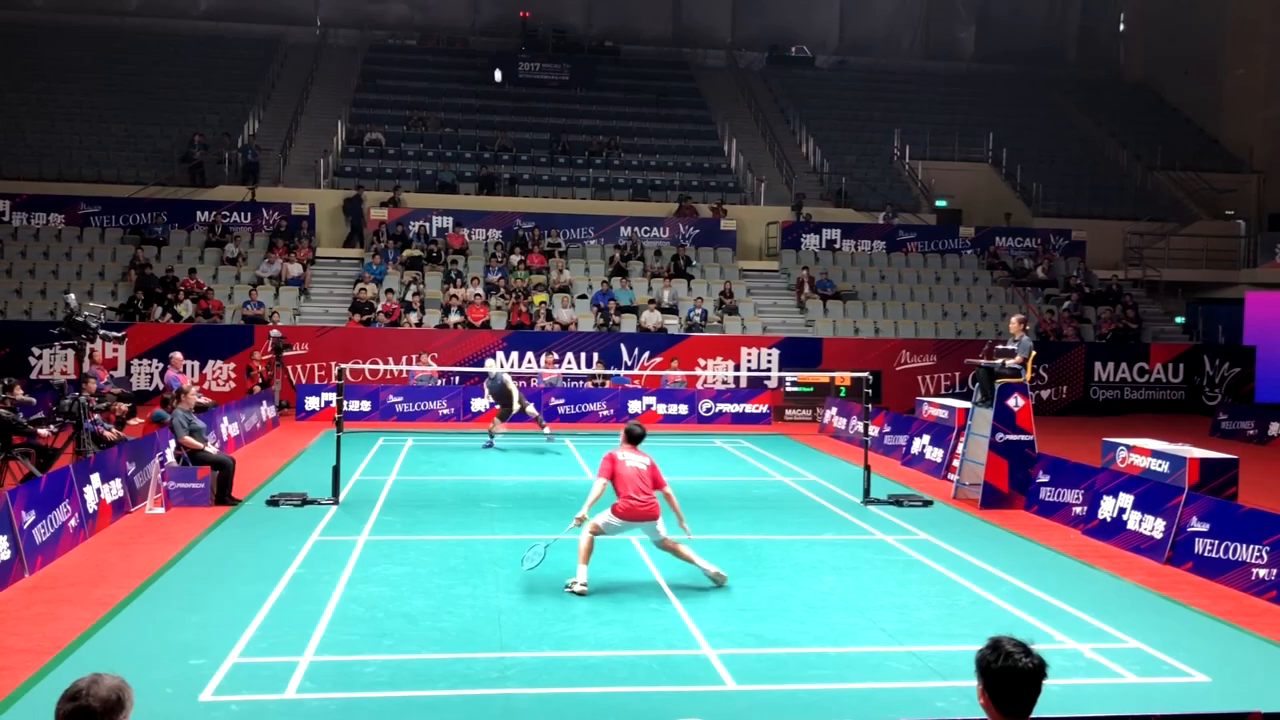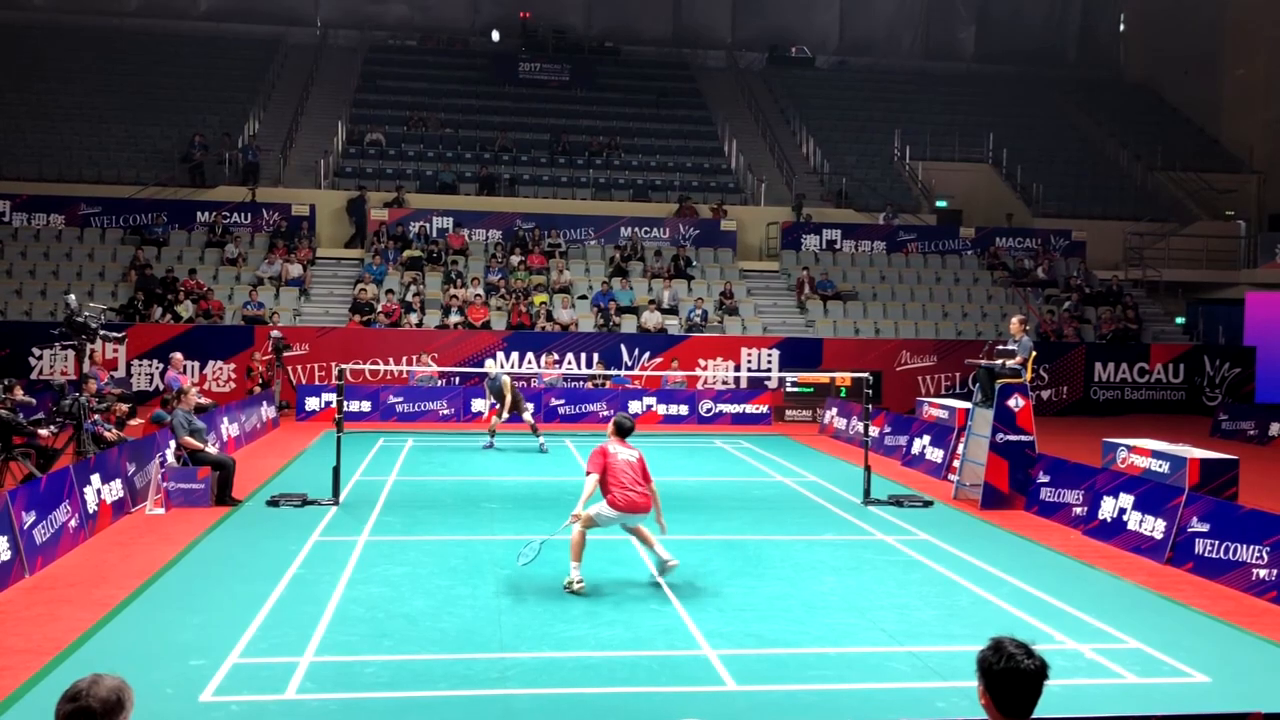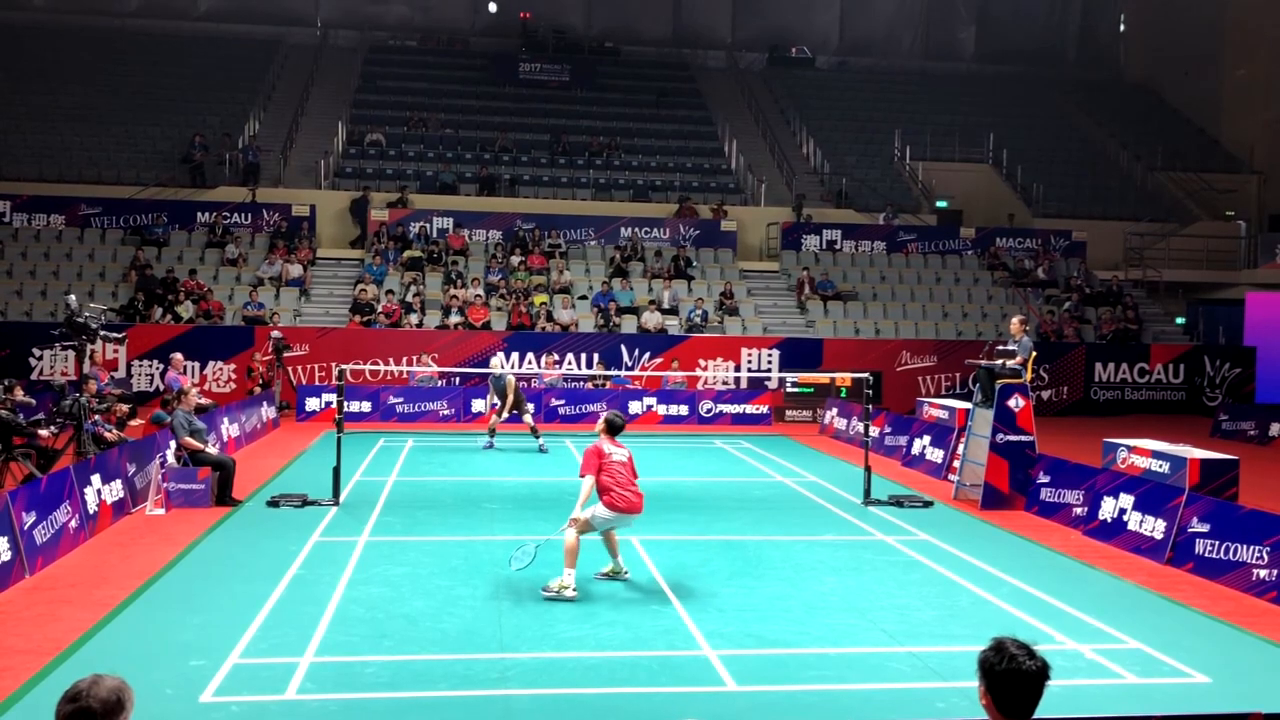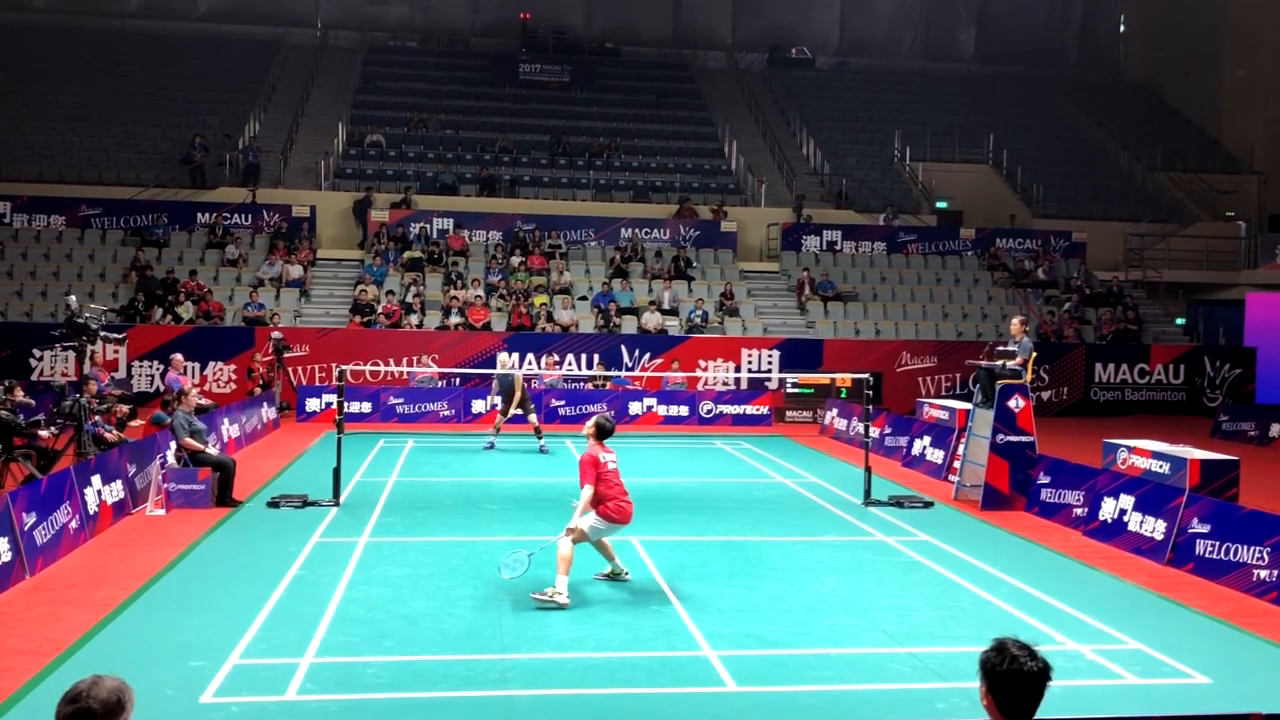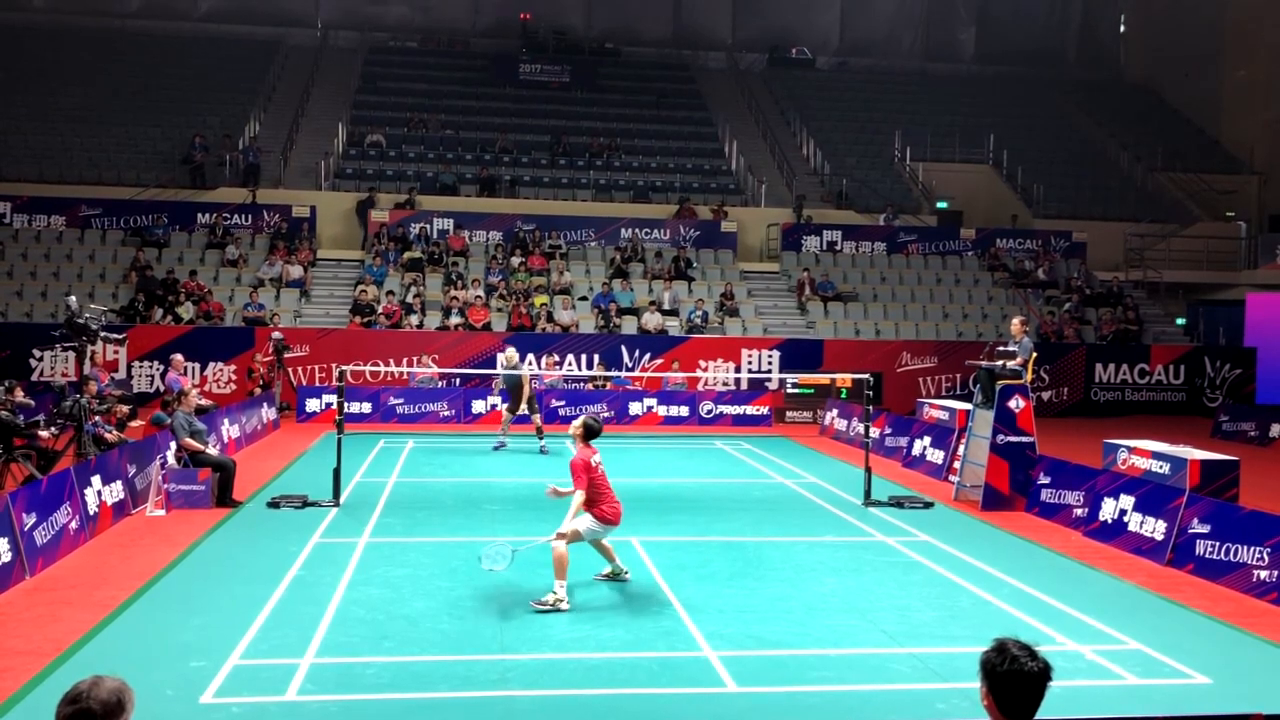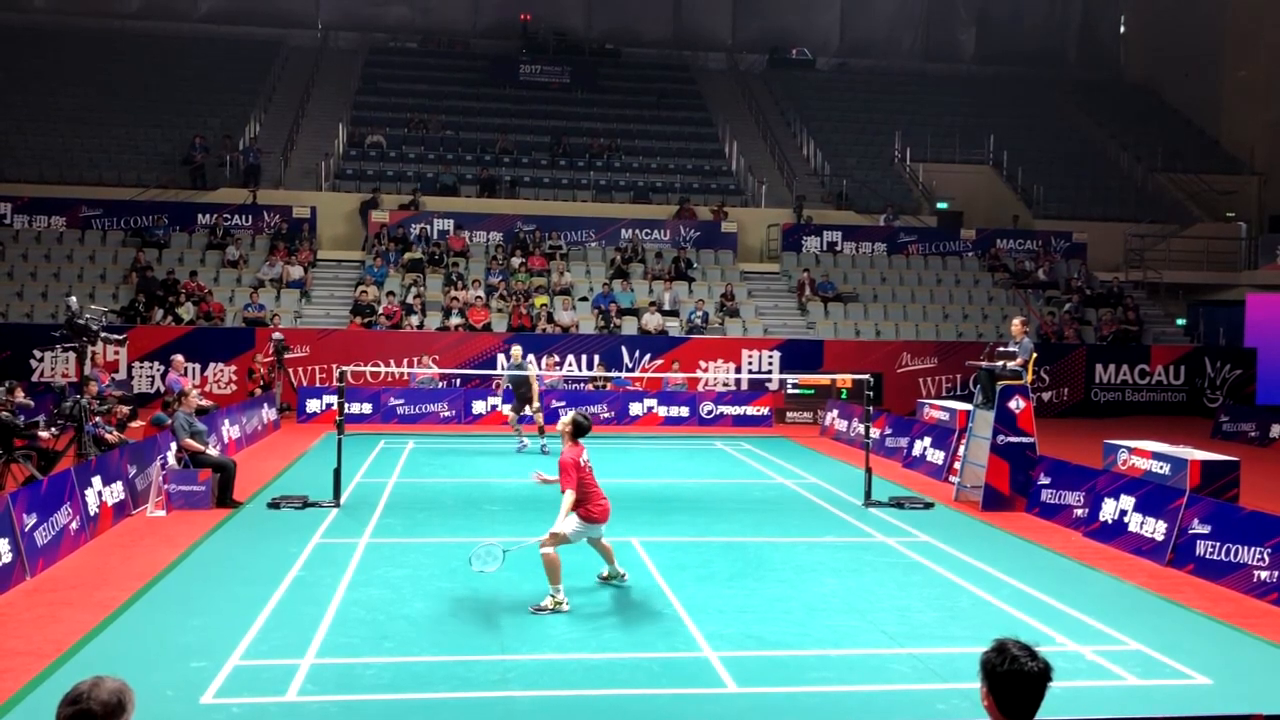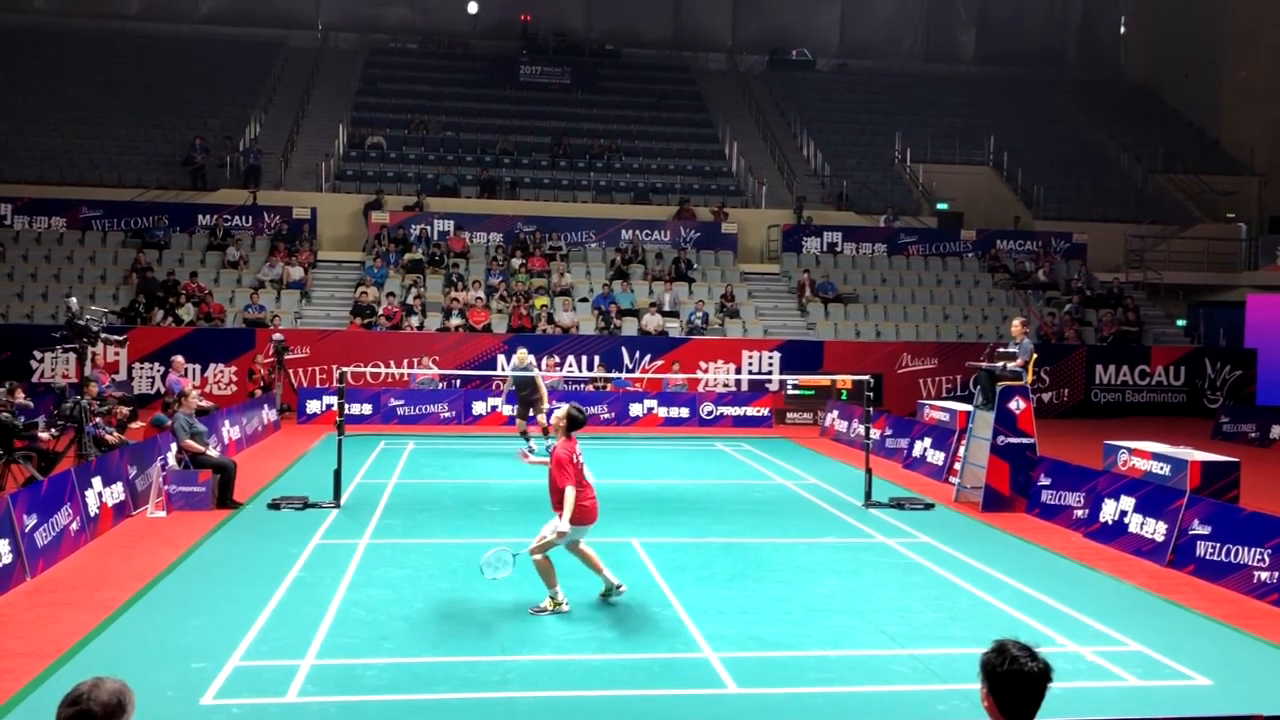
dt=0.4s
person 1, frame 1
left shoulder: (612, 456)
right shoulder: (648, 459)
left elbow: (601, 483)
right elbow: (667, 492)
left wrist: (585, 508)
right wrist: (681, 520)
left hip: (625, 511)
right hip: (651, 512)
left knee: (588, 530)
right knee: (664, 543)
left ankle: (580, 581)
right ankle: (708, 568)
person 1, frame 2
left shoulder: (602, 450)
right shoulder: (635, 452)
left elbow: (593, 479)
right elbow: (651, 486)
left wrist: (579, 506)
right wrist: (659, 515)
left hip: (619, 504)
right hip: (643, 506)
left knee: (579, 525)
right knee: (629, 524)
left ankle: (576, 578)
right ankle: (664, 557)
person 1, frame 3
left shoulder: (595, 449)
right shoulder: (625, 450)
left elbow: (589, 481)
left wrist: (577, 509)
left hip: (616, 504)
right hip: (636, 505)
left knee: (573, 530)
right knee: (604, 526)
left ankle: (567, 584)
right ankle: (618, 569)
person 1, frame 4
left shoulder: (589, 456)
right shoulder: (609, 453)
left elbow: (589, 490)
left wrist: (575, 519)
right wrist: (587, 507)
left hip: (610, 513)
right hip: (625, 510)
left knee: (566, 539)
right knee: (592, 533)
left ankle: (560, 591)
right ankle: (618, 570)
person 1, frame 5
left shoulder: (579, 459)
right shoulder: (592, 452)
left elbow: (581, 494)
left wrist: (566, 524)
right wrist: (565, 492)
left hip: (602, 514)
right hip: (612, 510)
left knee: (559, 540)
right knee: (592, 536)
left ankle: (559, 596)
right ankle: (618, 570)
person 1, frame 6
left shoulder: (567, 457)
right shoulder: (578, 448)
left elbow: (570, 493)
left wrist: (558, 523)
right wrist: (552, 479)
left hip: (589, 513)
right hip: (600, 507)
left knee: (547, 544)
right knee: (595, 538)
left ankle: (558, 599)
right ankle: (615, 572)
person 1, frame 7
left shoulder: (561, 452)
right shoulder: (570, 442)
left elbow: (569, 488)
left wrist: (565, 521)
right wrist: (536, 461)
left hip: (576, 512)
right hip: (587, 507)
left knee: (537, 550)
right knee: (573, 545)
left ankle: (557, 600)
right ankle: (611, 582)
